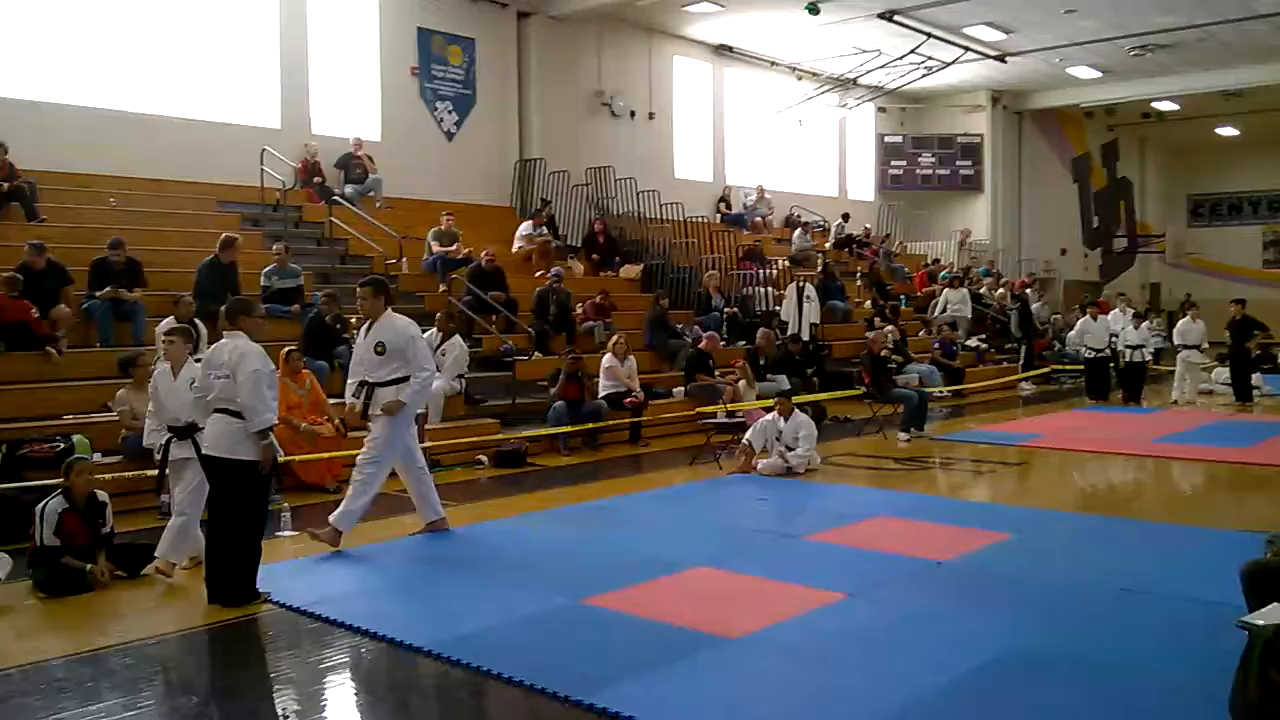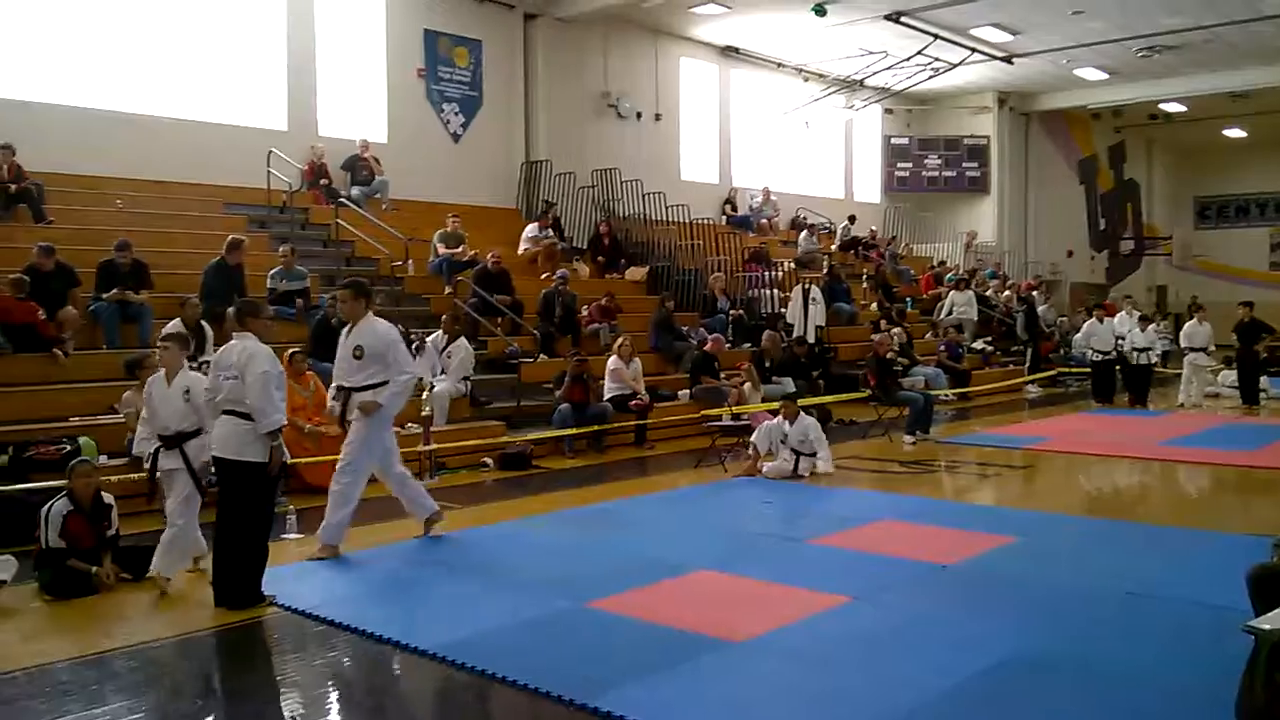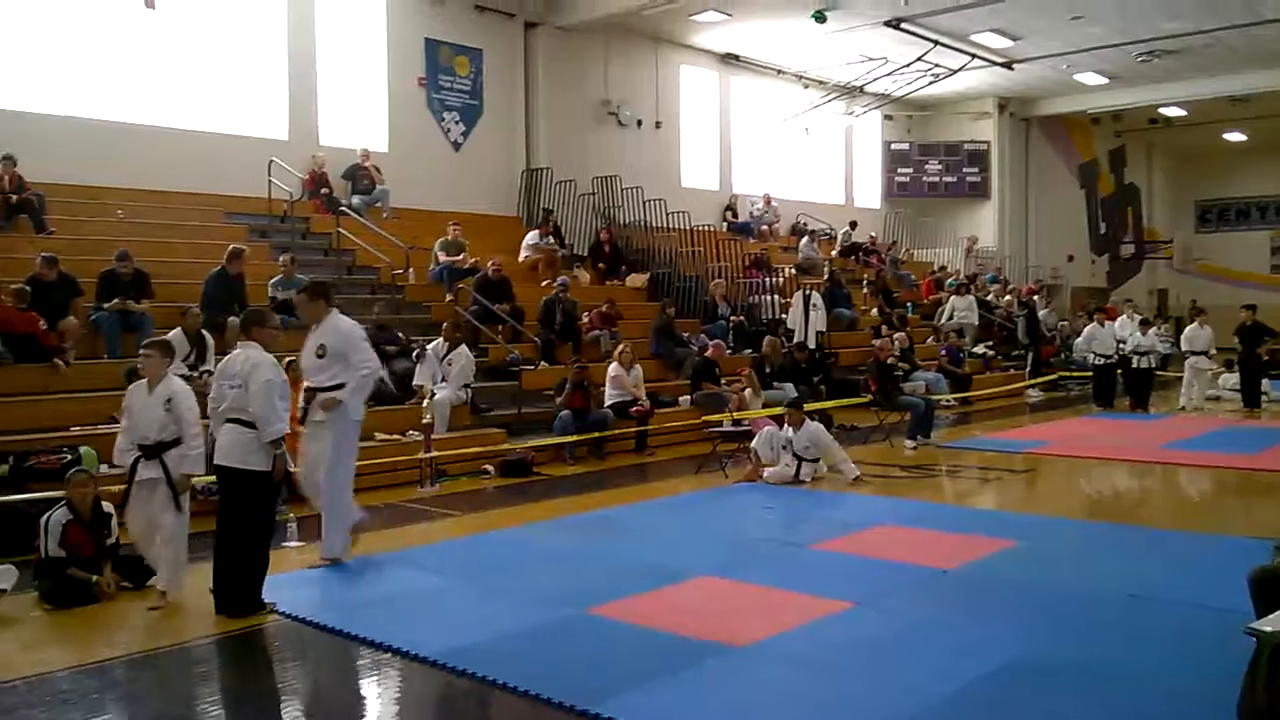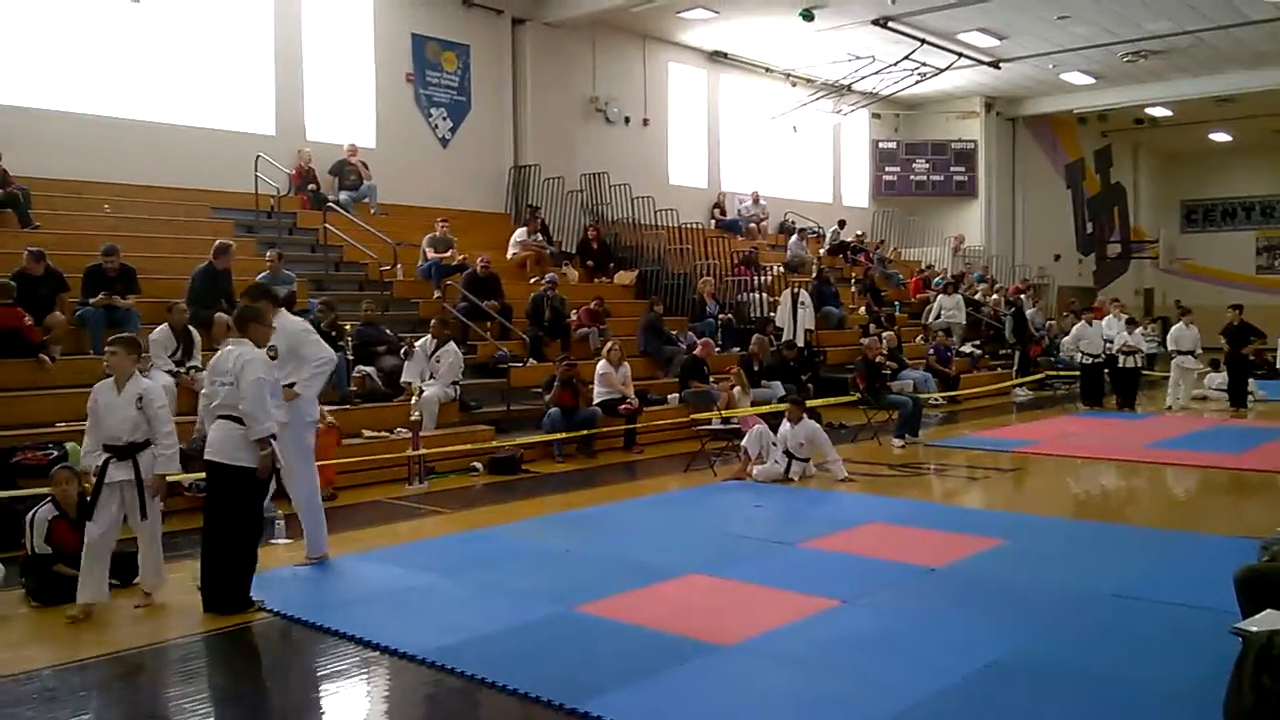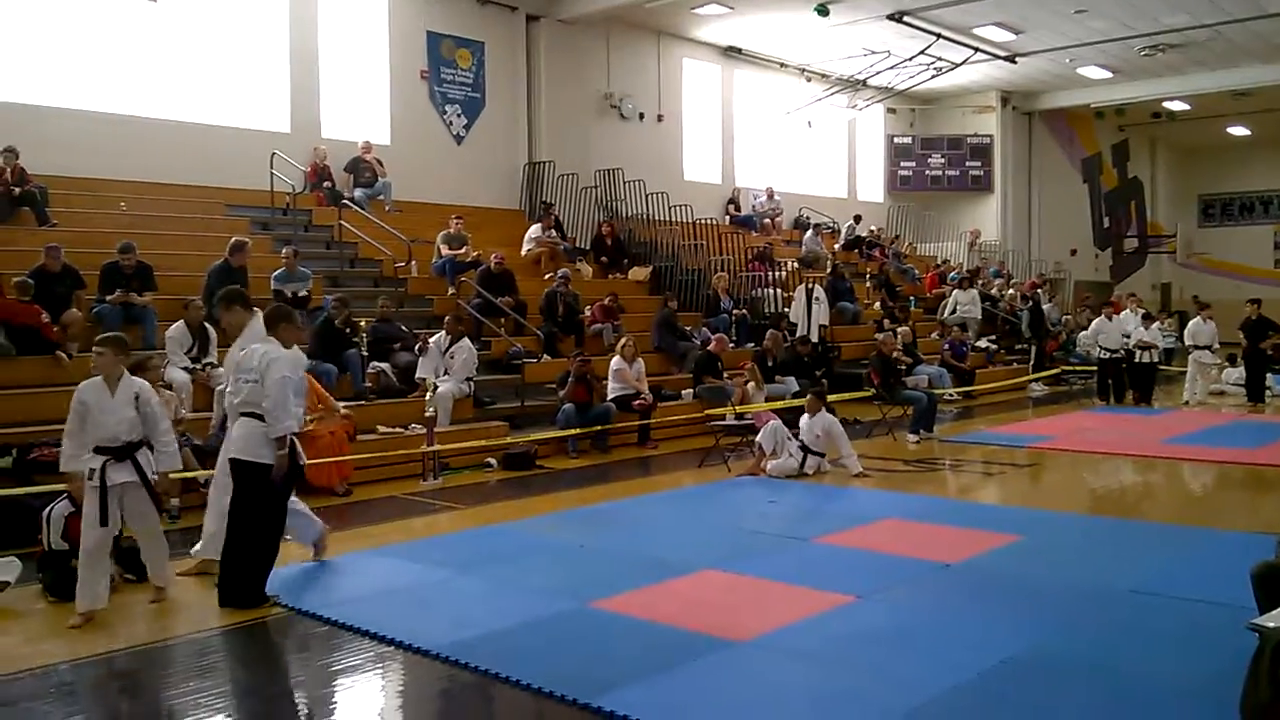
dt=0.2s
person 1, frame 1
left shoulder: (213, 353)
right shoulder: (250, 352)
left elbow: (202, 398)
right elbow: (254, 402)
right wrist: (266, 443)
left hip: (217, 441)
right hip: (245, 442)
left knee: (221, 517)
right knee: (246, 520)
left ankle: (219, 589)
right ankle: (238, 591)
person 1, frame 2
left shoulder: (222, 354)
right shoulder: (259, 353)
left elbow: (211, 399)
right elbow: (263, 403)
right wrist: (276, 443)
left hip: (226, 443)
right hip: (253, 443)
left knee: (229, 519)
right knee: (253, 521)
left ankle: (225, 591)
right ankle: (244, 594)
person 1, frame 3
left shoulder: (227, 363)
right shoulder: (262, 362)
left elbow: (215, 409)
right elbow: (266, 411)
right wrist: (279, 451)
left hip: (228, 451)
right hip: (256, 452)
left knee: (230, 527)
right knee: (254, 530)
left ankle: (226, 599)
right ankle: (244, 601)
person 1, frame 4
left shoulder: (219, 358)
right shoulder: (255, 359)
left elbow: (207, 406)
right elbow: (256, 410)
right wrist: (264, 451)
left hip: (218, 447)
right hip: (245, 449)
left knee: (217, 524)
right knee: (243, 527)
left ankle: (214, 597)
right ankle: (232, 599)
person 1, frame 5
left shoulder: (245, 356)
right shoulder: (282, 359)
left elbow: (234, 401)
right elbow: (278, 408)
right wrist: (283, 451)
left hip: (241, 442)
right hip: (267, 446)
left knee: (243, 519)
right knee: (265, 523)
left ankle: (230, 589)
right ankle: (247, 594)
person 2, frame 1
left shoulder: (404, 328)
right shoulder: (366, 330)
left elbow: (427, 369)
right elbow: (357, 370)
left wrist: (402, 400)
right wrist: (352, 400)
left hip: (394, 404)
right hip: (376, 403)
left knee: (370, 463)
right knee: (410, 463)
left ankle: (336, 529)
right ankle: (436, 518)
person 2, frame 2
left shoulder: (383, 332)
right shoulder: (347, 332)
left elbow: (408, 373)
right elbow: (341, 373)
left wrist: (379, 402)
right wrist: (334, 402)
left hip: (373, 409)
right hip: (354, 408)
left knee: (347, 471)
right knee: (389, 468)
left ankle: (330, 541)
right ankle: (428, 511)
person 2, frame 3
left shoulder: (346, 329)
right shoulder: (316, 331)
left elbow: (371, 368)
left wrist: (341, 397)
right wrist: (305, 403)
left hip: (338, 413)
right hip: (318, 412)
left knee: (332, 480)
right knee: (311, 476)
left ankle: (333, 551)
right ankle: (351, 520)
person 2, frame 4
left shoulder: (295, 328)
left elbow: (326, 358)
left wrist: (298, 390)
left hip: (293, 414)
right hip: (270, 414)
left knee: (300, 483)
left ankle: (317, 549)
person 2, frame 5
left shoulder: (266, 330)
right shoulder: (244, 337)
left elbow: (296, 362)
left wrist: (267, 394)
left hip: (263, 419)
right hip: (243, 419)
left knee: (266, 490)
right knee: (224, 487)
left ankle: (314, 532)
right ankle: (211, 556)
person 3, frame 1
left shoulder: (202, 375)
right shoulder: (158, 376)
right elbow: (153, 414)
right wrist: (156, 445)
left hip: (197, 445)
right hip: (172, 444)
left knee: (185, 505)
right knee: (181, 504)
left ankle: (168, 558)
right ankle: (195, 551)
person 3, frame 2
left shoulder: (197, 383)
right shoulder: (153, 383)
left elbow: (211, 423)
right elbow: (146, 421)
left wrist: (206, 460)
right wrist: (146, 454)
left hip: (189, 454)
right hip: (163, 453)
left knee: (178, 514)
right knee: (180, 514)
left ankle: (163, 574)
right ankle: (198, 552)
person 3, frame 3
left shoulder: (179, 391)
right shoulder: (134, 391)
left elbow: (193, 434)
right elbow: (126, 431)
left wrist: (187, 472)
right wrist: (125, 464)
left hip: (170, 465)
right hip: (142, 464)
left knee: (171, 529)
right knee: (138, 526)
left ankle: (167, 588)
right ankle: (168, 569)
person 3, frame 4
left shoulder: (149, 391)
right shoulder: (100, 391)
left elbow: (165, 433)
right elbow: (93, 433)
left wrist: (160, 474)
right wrist: (91, 467)
left hip: (140, 467)
right hip: (107, 467)
left knee: (147, 532)
right knee: (96, 536)
left ankle: (149, 588)
right ankle: (88, 600)
person 3, frame 5
left shoulder: (140, 389)
right shoulder: (85, 391)
left elbow: (161, 431)
right elbow: (74, 434)
left wrist: (163, 470)
right wrist: (76, 470)
left hip: (135, 467)
right hip: (99, 470)
left knee: (149, 531)
right knee: (93, 541)
left ankle: (159, 581)
right ankle: (87, 605)
